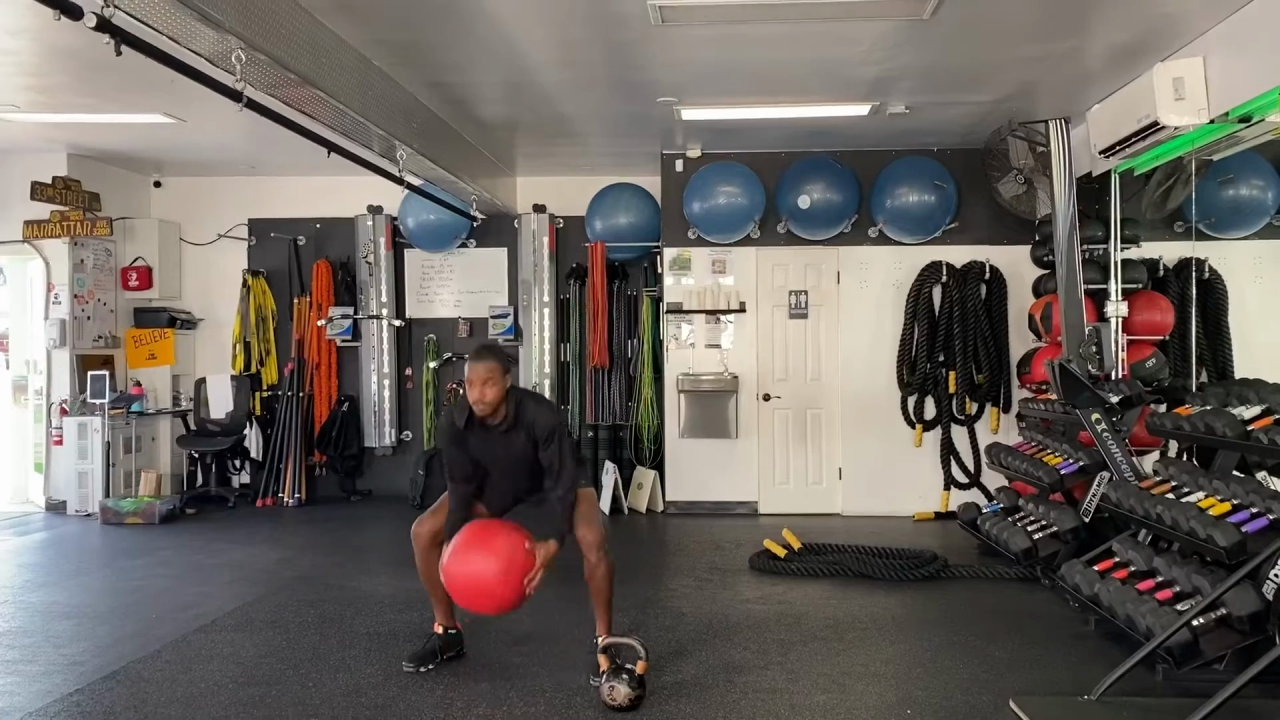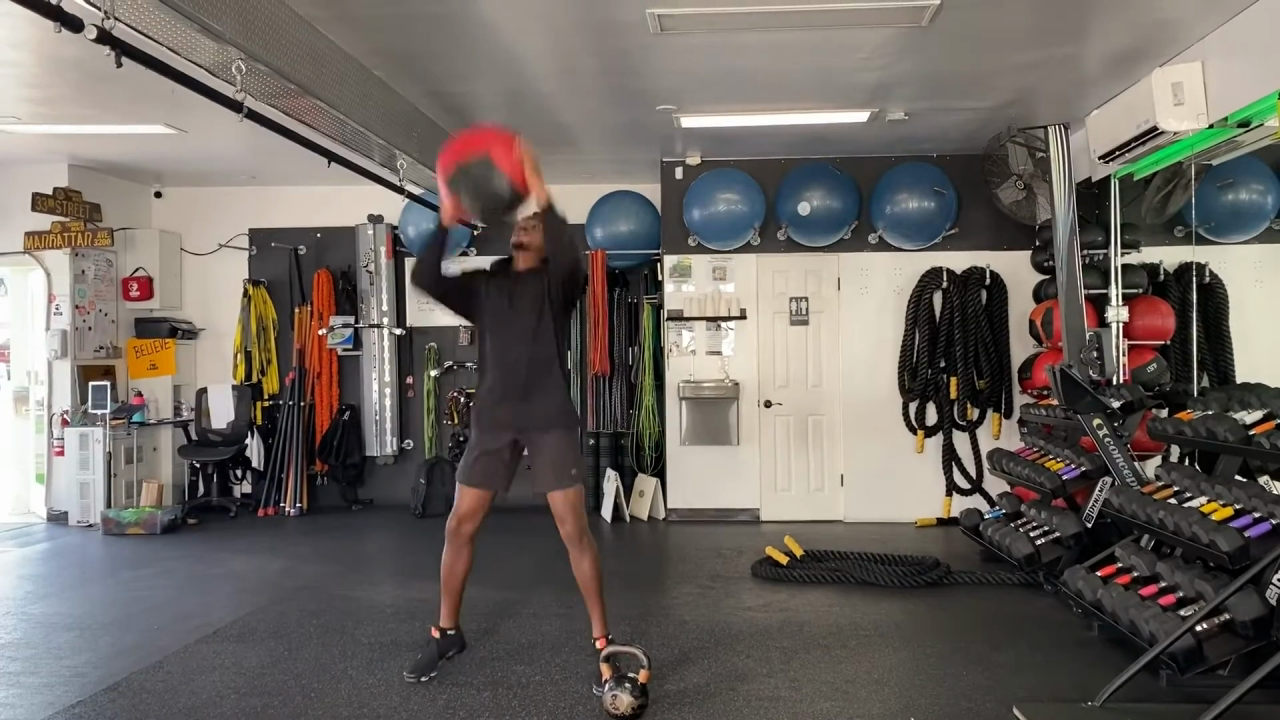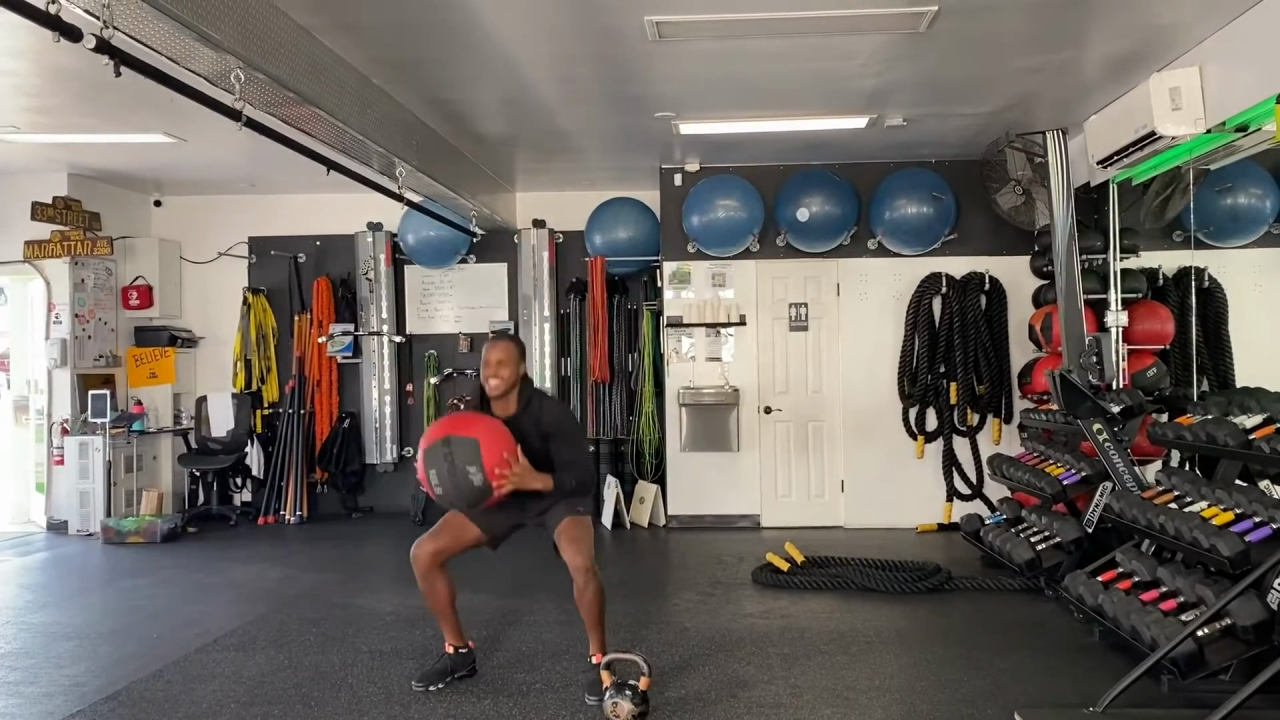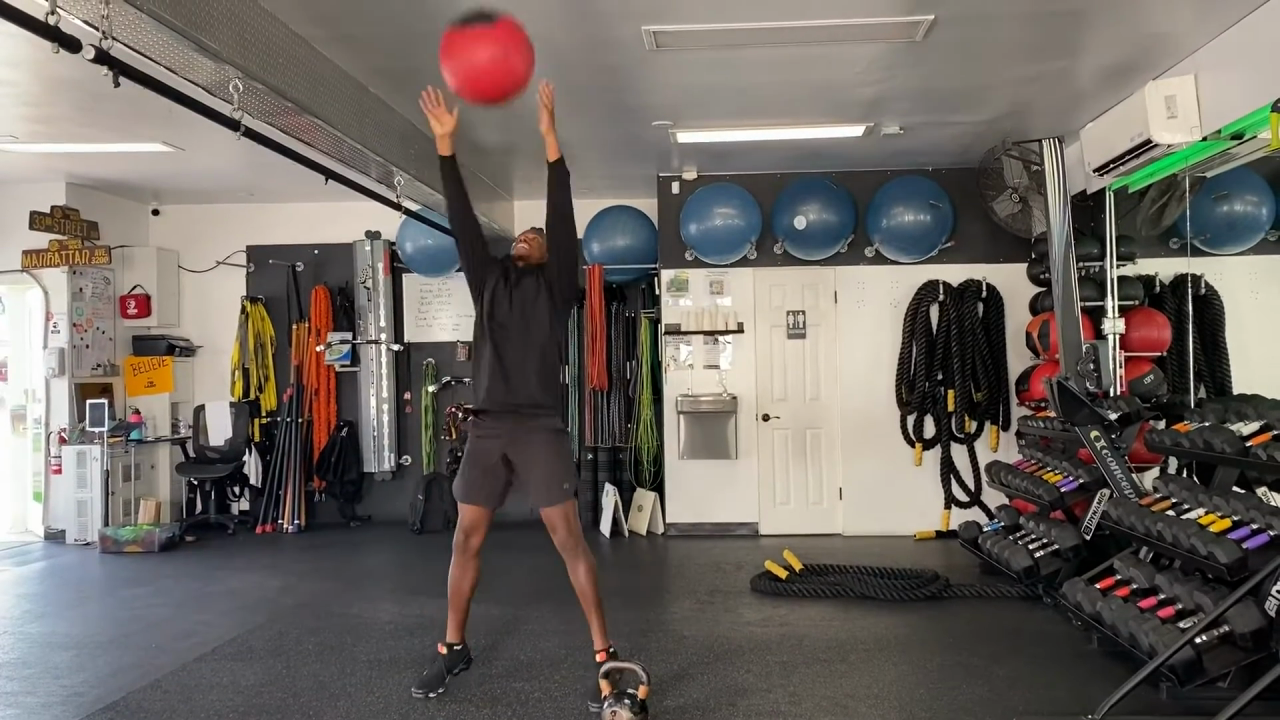
dt=1s
person 1, frame 1
left shoulder: (541, 414)
right shoulder: (454, 423)
left elbow: (561, 483)
right elbow: (462, 486)
left wrist: (552, 542)
right wrist: (452, 541)
left hip: (557, 473)
right hip: (494, 480)
left knee: (592, 540)
right knee: (424, 531)
left ankle: (605, 642)
right ankle: (446, 632)
person 1, frame 2
left shoulder: (556, 281)
right shoulder: (483, 284)
left elbow: (570, 260)
right elbow: (423, 278)
left wrist: (541, 195)
right wrist: (448, 219)
left hip: (550, 422)
right hip: (494, 420)
left knee: (574, 534)
right knee: (459, 527)
left ankle: (603, 642)
right ankle: (446, 632)
person 1, frame 3
left shoulder: (550, 412)
left elbow: (584, 478)
left wrist: (532, 479)
left hip: (557, 496)
right hip: (502, 500)
left knee: (581, 564)
right knee: (424, 553)
left ankle: (597, 659)
right ankle: (458, 651)
person 1, frame 4
left shoulder: (556, 285)
right shoulder: (488, 278)
left elbow: (562, 216)
right elbow: (460, 216)
left wrist: (549, 135)
right wrist: (445, 141)
left hip: (538, 428)
right hip: (488, 427)
left knee: (570, 543)
right knee: (466, 540)
left ankle: (604, 657)
right ankle: (453, 649)
